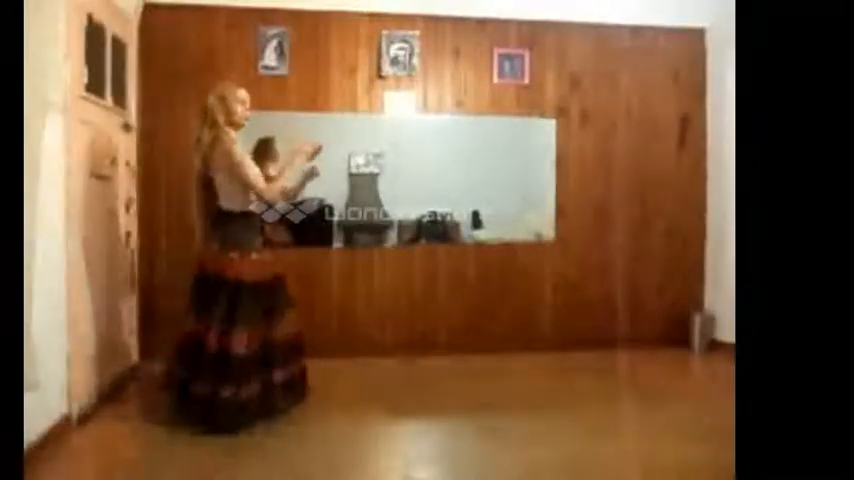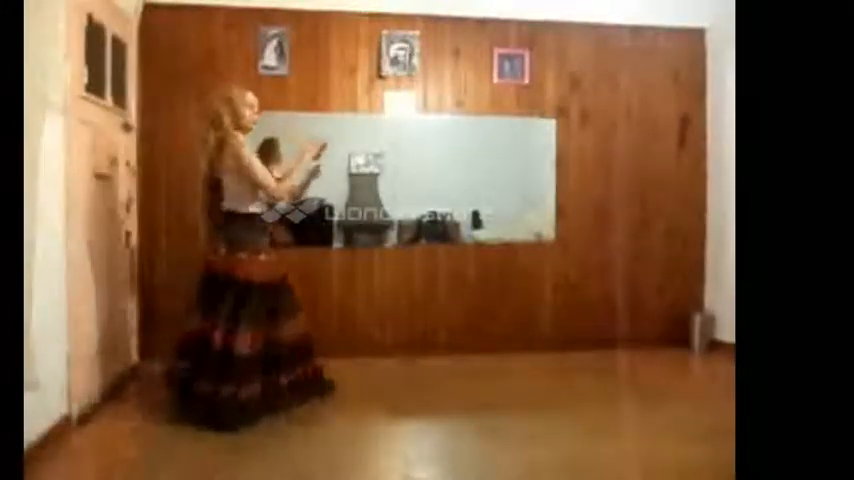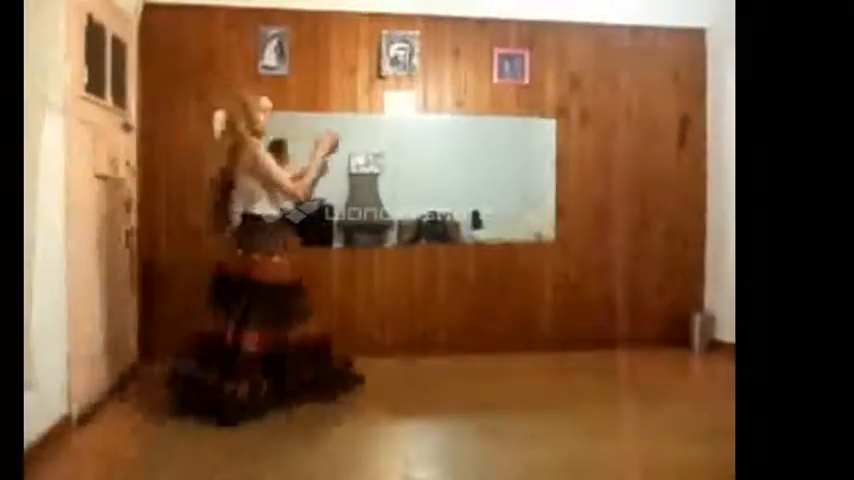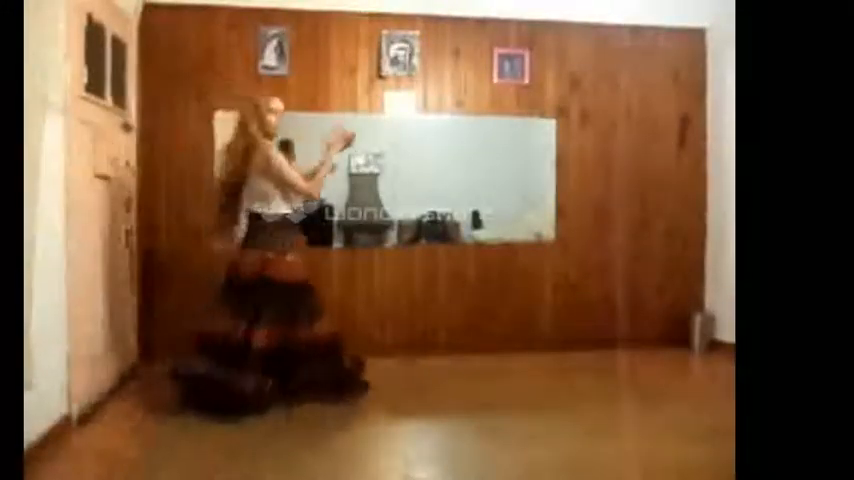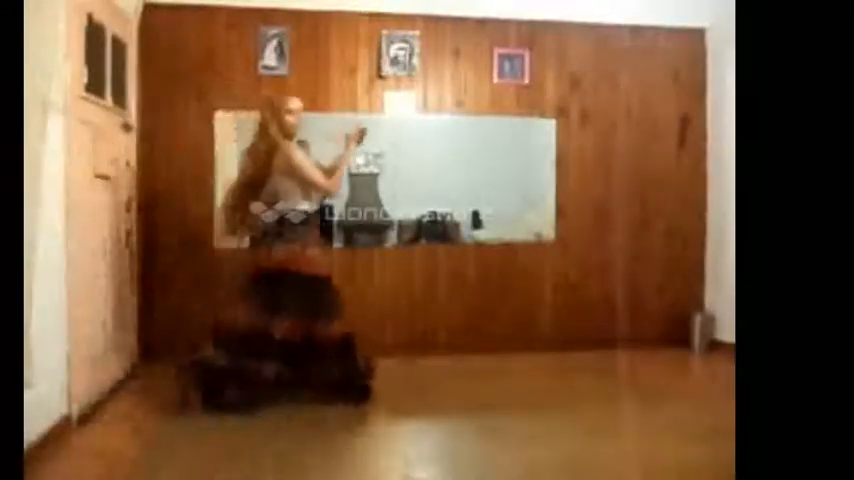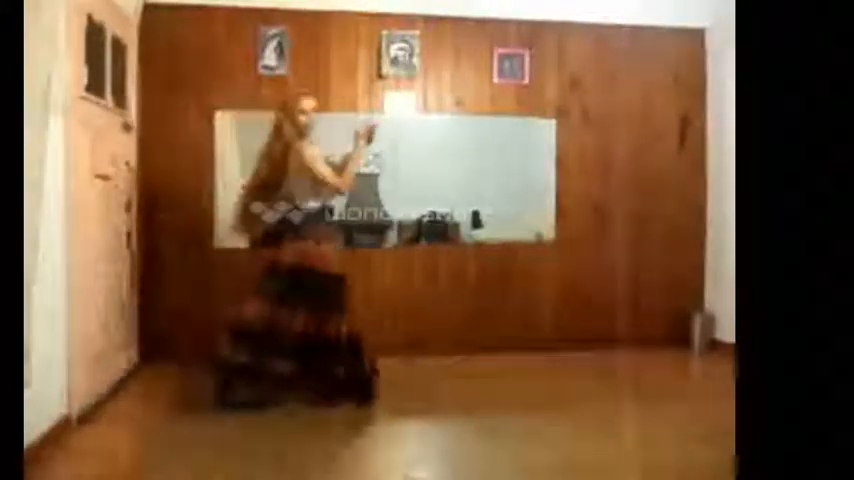
dt=0.1s
person 1, frame 1
left shoulder: (224, 143)
right shoulder: (227, 144)
left elbow: (264, 192)
right elbow: (268, 194)
left wrist: (301, 172)
right wrist: (295, 159)
left hip: (236, 238)
right hip: (238, 242)
left knee: (248, 322)
right knee: (234, 326)
right ankle: (223, 406)
person 1, frame 2
left shoulder: (230, 146)
right shoulder: (236, 145)
left elbow: (269, 190)
right elbow: (278, 193)
left wrist: (307, 166)
right wrist: (304, 160)
left hip: (239, 238)
right hip: (246, 241)
left knee: (248, 322)
right knee: (240, 325)
right ankle: (224, 403)
person 1, frame 3
left shoulder: (245, 149)
right shoulder: (253, 149)
left elbow: (284, 189)
right elbow: (296, 191)
left wrist: (319, 160)
right wrist: (318, 154)
left hip: (257, 240)
right hip: (261, 244)
left knee: (260, 321)
right knee: (253, 324)
right ankle: (230, 397)
person 1, frame 4
left shoulder: (261, 148)
right shoulder: (267, 151)
left elbow: (300, 185)
right elbow: (309, 190)
left wrist: (328, 156)
right wrist: (330, 154)
left hip: (270, 237)
right hip: (274, 242)
person 1, frame 5
left shoulder: (283, 150)
right shoulder: (289, 151)
left elbow: (322, 175)
right elbow: (329, 187)
left wrist: (348, 148)
right wrist: (349, 150)
left hip: (288, 236)
right hip: (298, 241)
right knee: (299, 313)
person 1, frame 6
left shoulder: (289, 149)
right shoulder: (303, 149)
left elbow: (337, 173)
right elbow: (340, 185)
left wrist: (358, 146)
right wrist: (360, 148)
left hip: (305, 225)
right hip: (311, 230)
